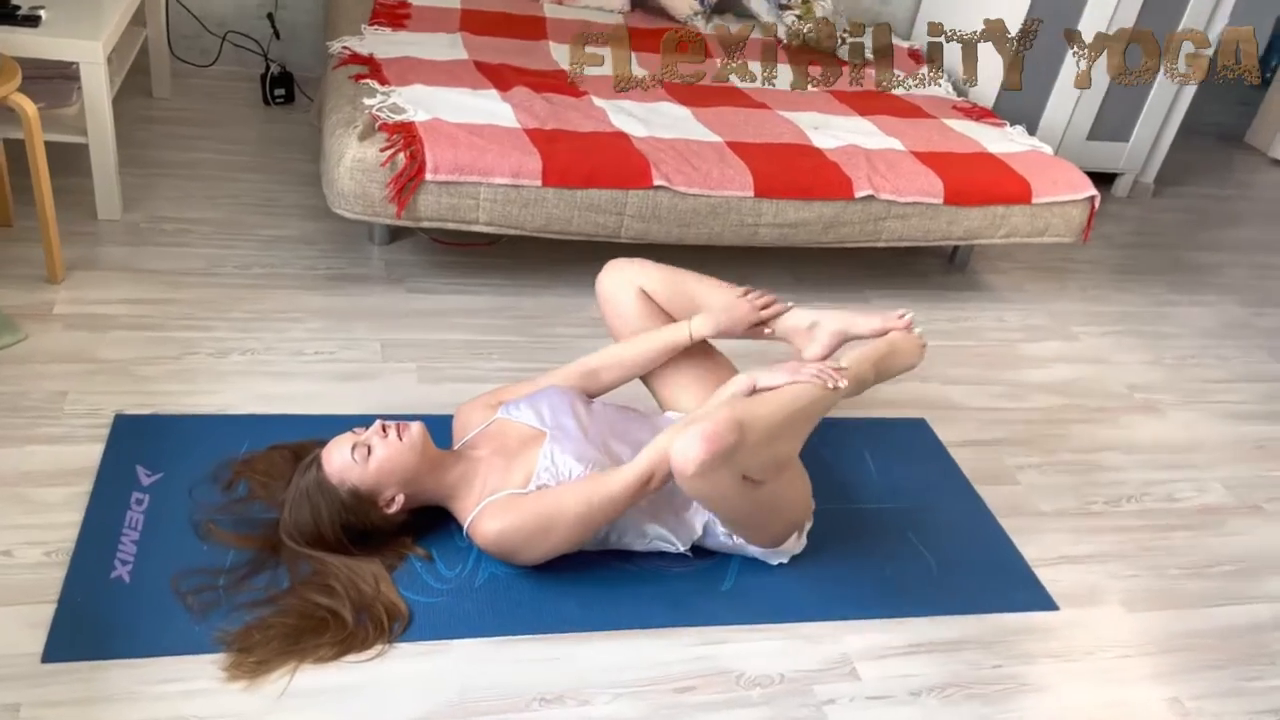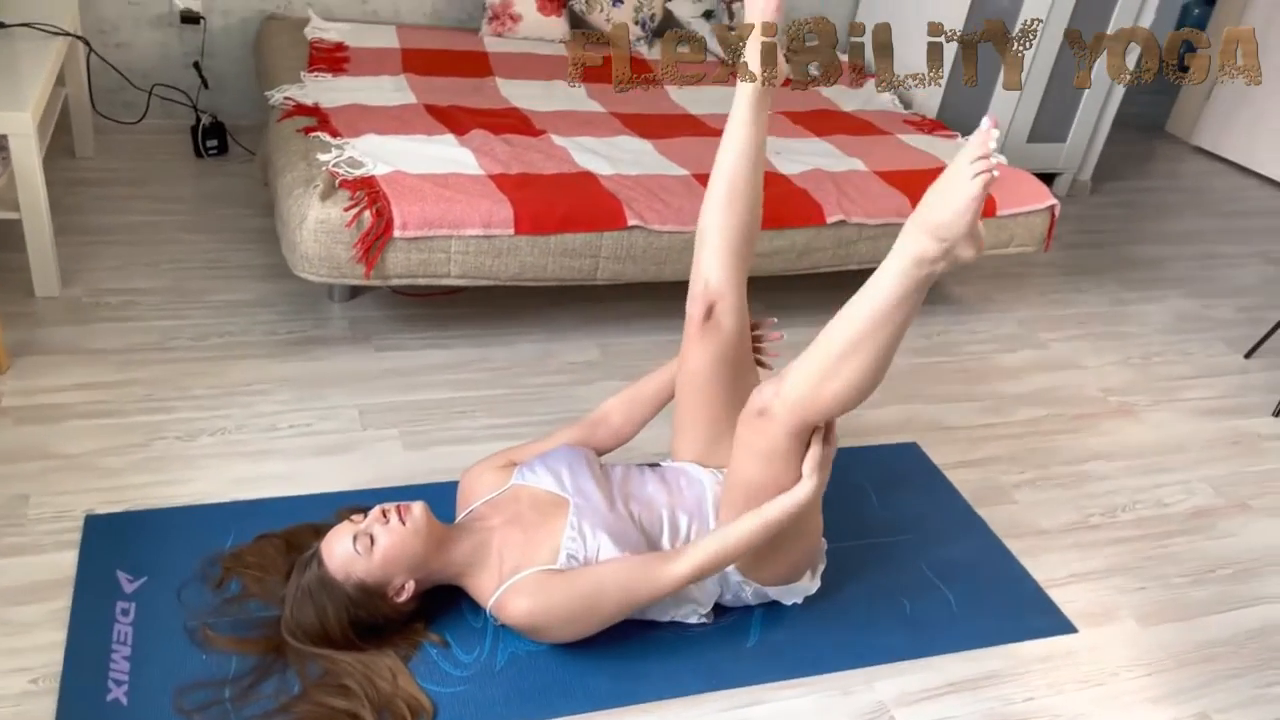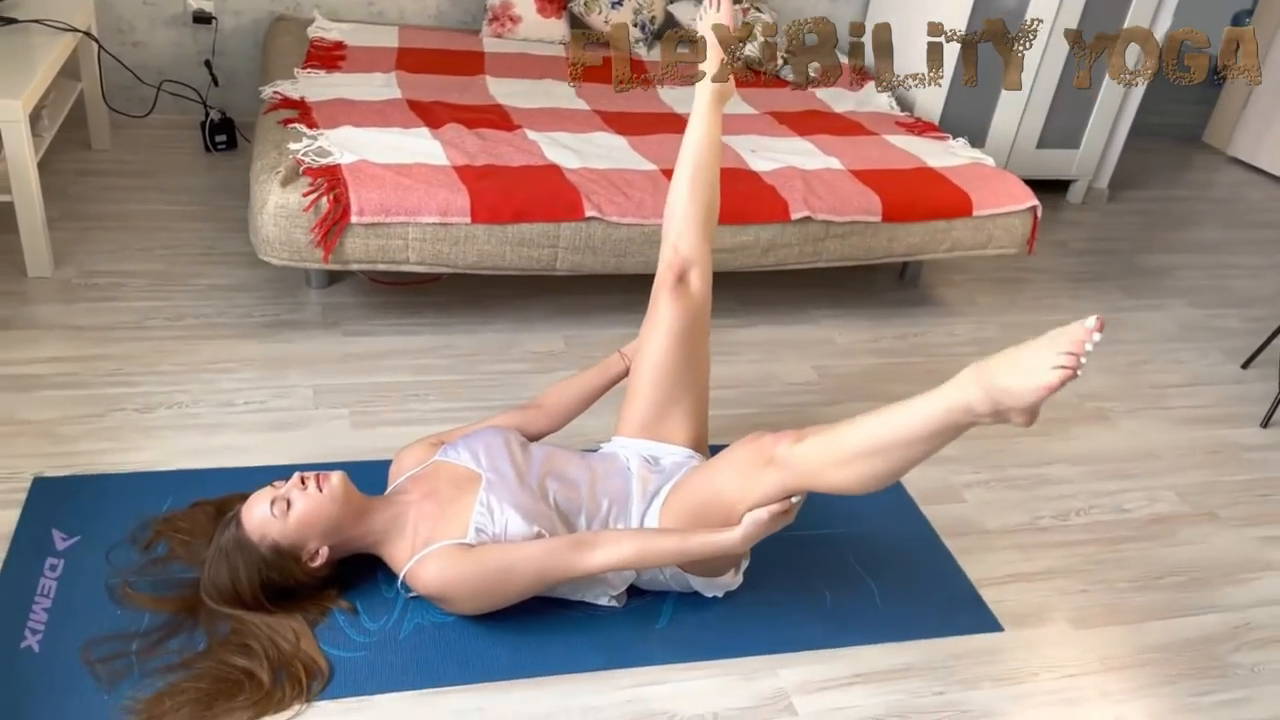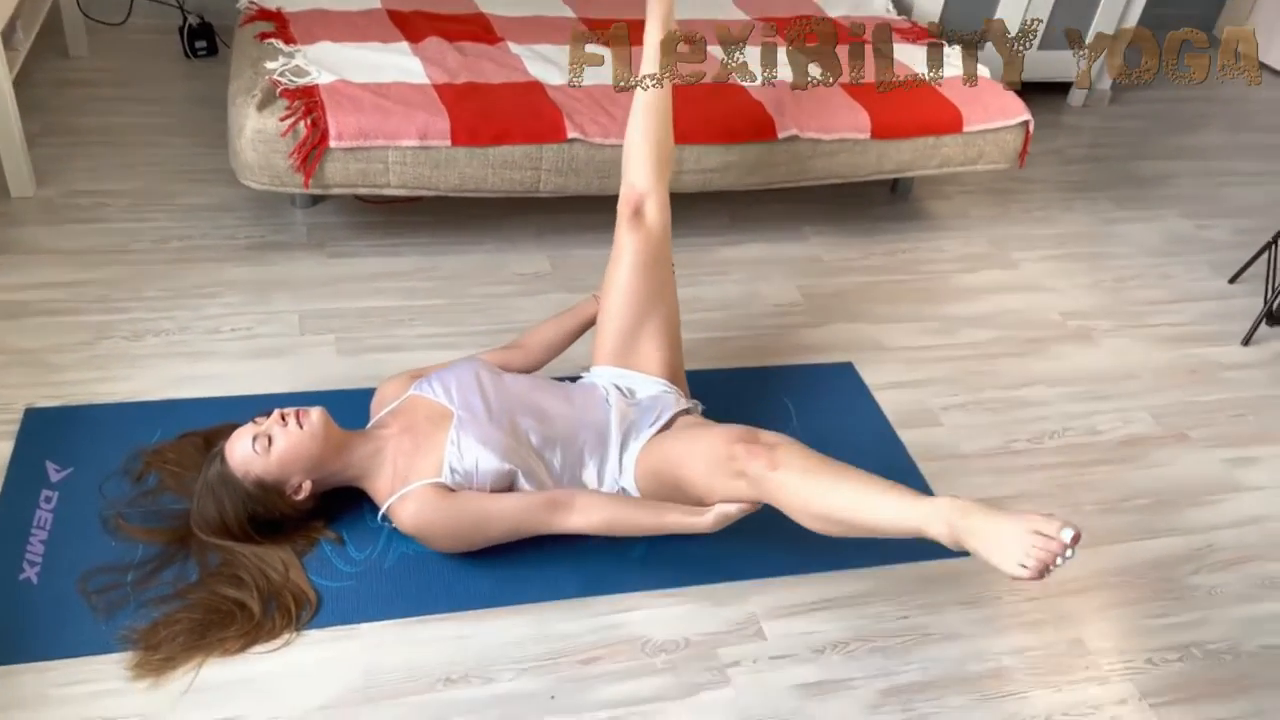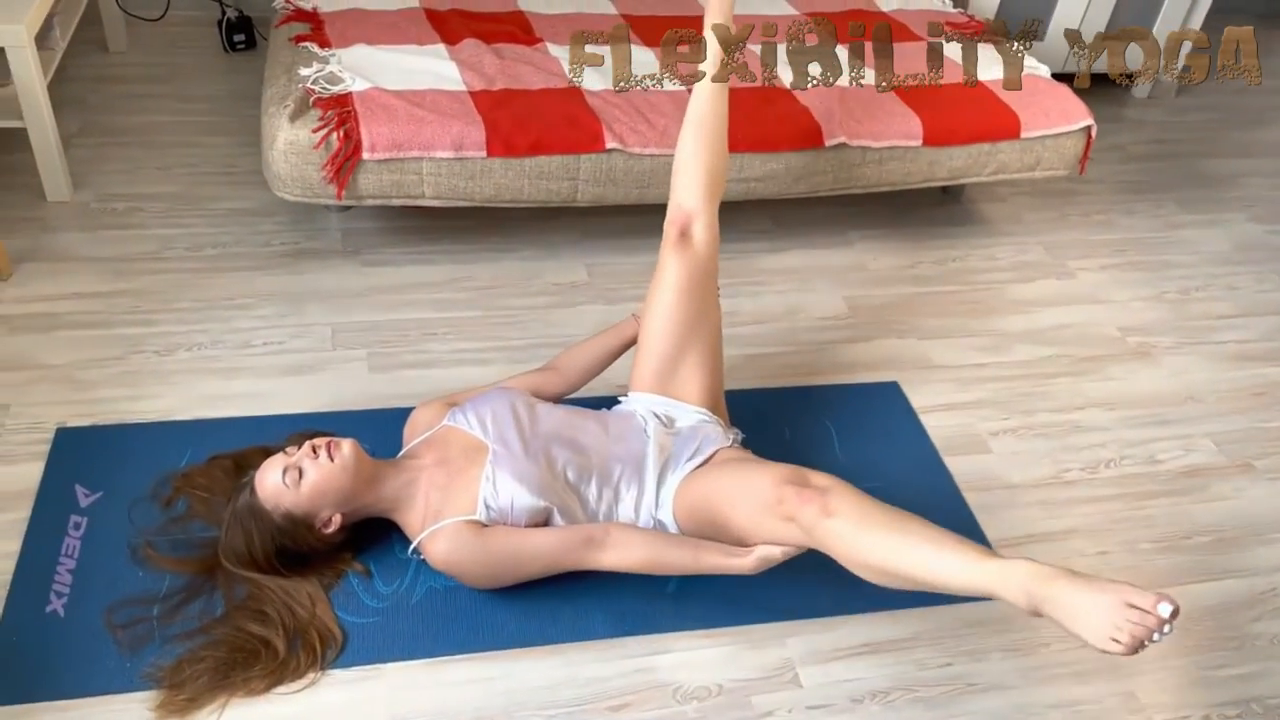
dt=1s
person 1, frame 1
left shoulder: (474, 419)
right shoulder: (498, 524)
left elbow: (586, 377)
right elbow: (638, 478)
left wrist: (700, 329)
right wrist: (729, 382)
left hip: (720, 452)
right hip: (760, 519)
left knee: (622, 278)
right knee: (704, 442)
left ankle: (815, 334)
right ankle: (854, 368)
person 1, frame 2
left shoulder: (481, 486)
right shoulder: (521, 602)
left elbow: (596, 429)
right elbow: (670, 574)
left wrist: (702, 358)
right wrist: (791, 505)
left hip: (697, 487)
right hip: (763, 557)
left knee: (714, 306)
right knee: (779, 403)
left ankle: (754, 77)
right ankle: (925, 241)
person 1, frame 3
left shoulder: (410, 464)
right shoulder: (437, 573)
left elbow: (529, 419)
right elbow: (591, 557)
left wrist: (627, 357)
right wrist: (734, 534)
left hip: (638, 467)
right hip: (670, 527)
left knee: (681, 273)
right knee: (777, 455)
right ankle: (980, 390)
person 1, frame 4
left shoulder: (393, 397)
right shoulder: (416, 511)
left elbow: (510, 360)
right elbow: (558, 511)
left wrist: (604, 298)
right wrist: (702, 516)
left hip: (621, 395)
right hip: (639, 457)
left knee: (642, 209)
right knee: (751, 456)
right ankle: (959, 520)
person 1, frame 5
left shoulder: (426, 423)
right shoulder: (445, 547)
left elbow: (544, 382)
right elbow: (594, 548)
left wrist: (647, 318)
right wrist: (739, 563)
left hip: (658, 423)
right hip: (674, 487)
left knee: (689, 228)
right knee: (804, 498)
right ankle: (1037, 586)
